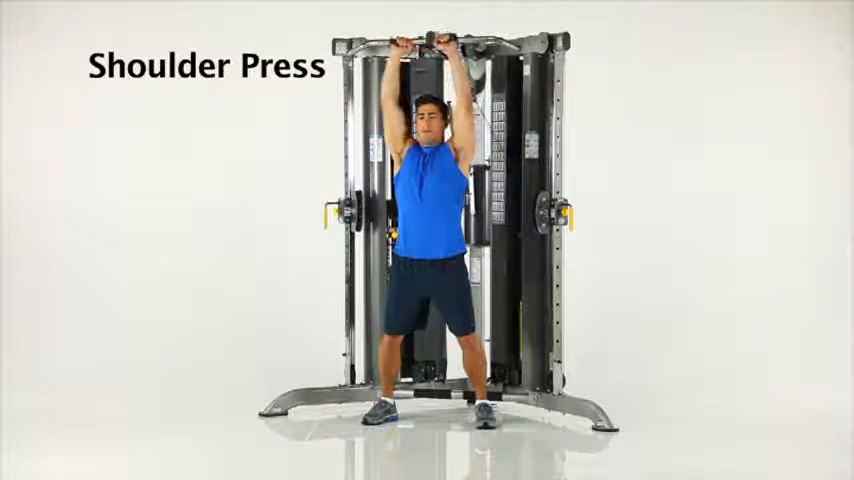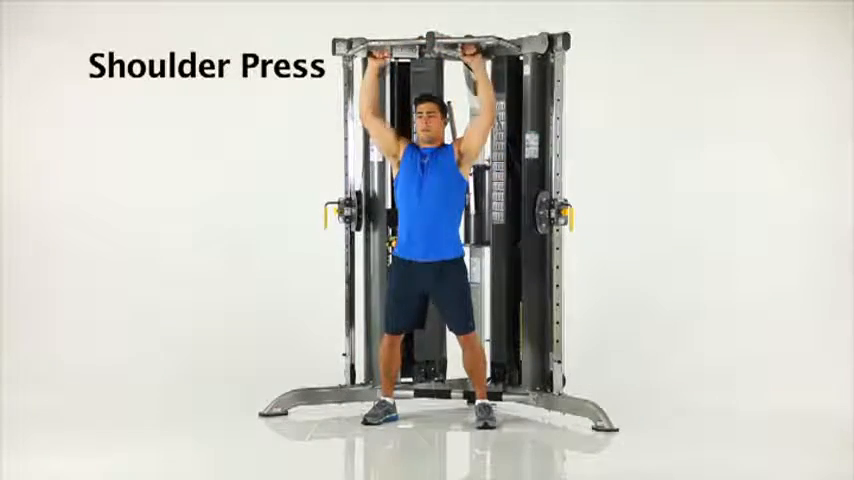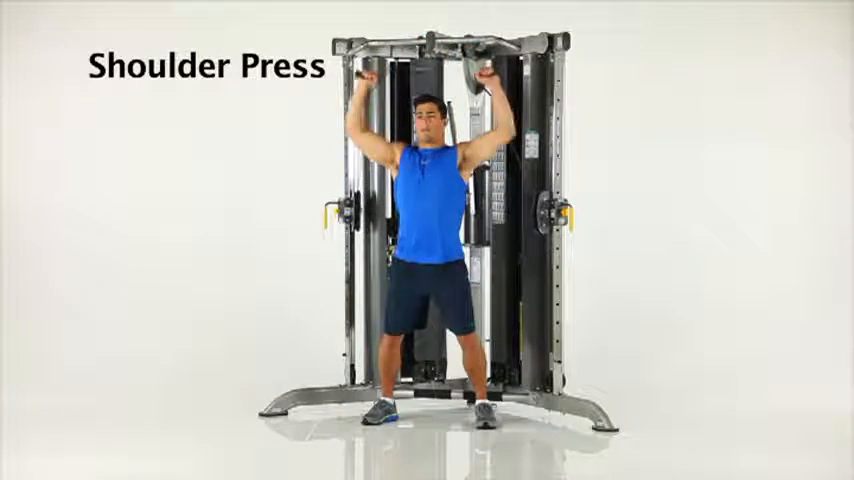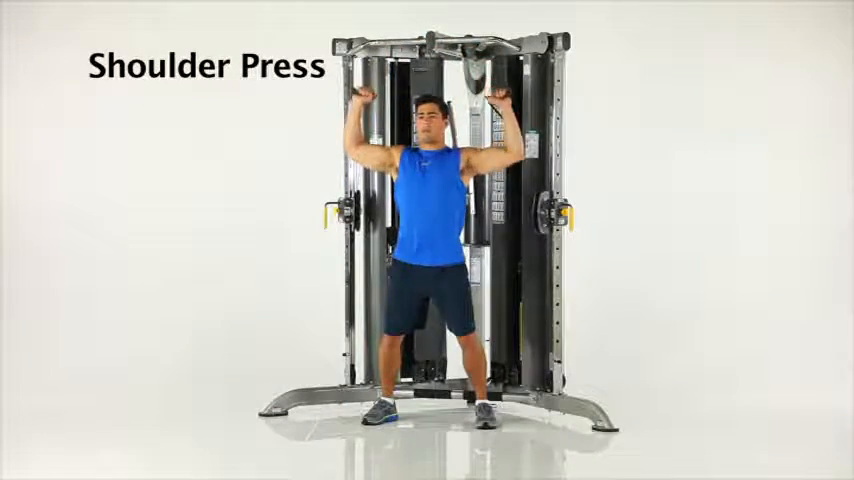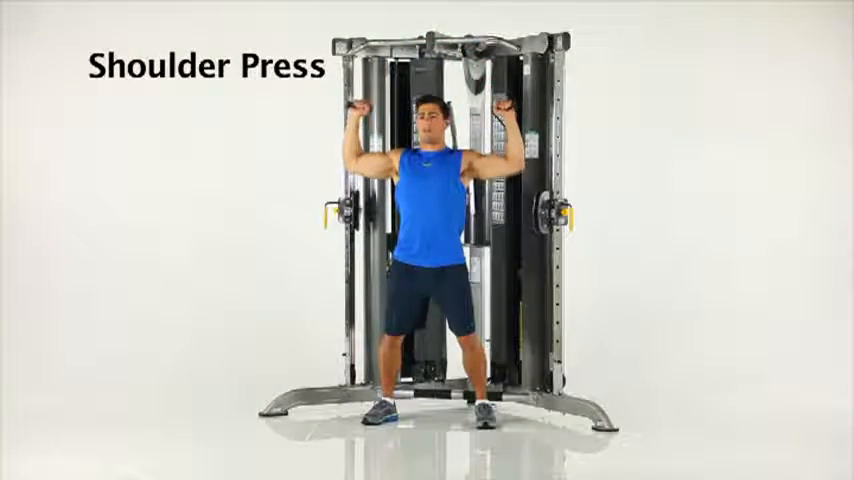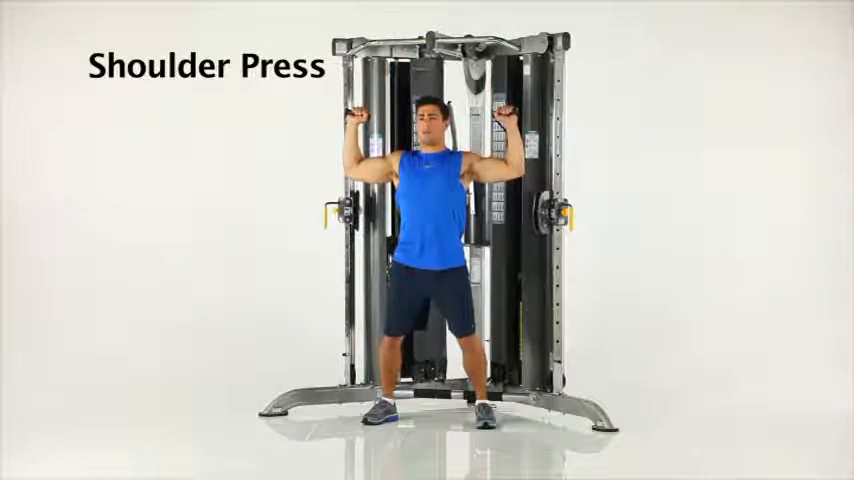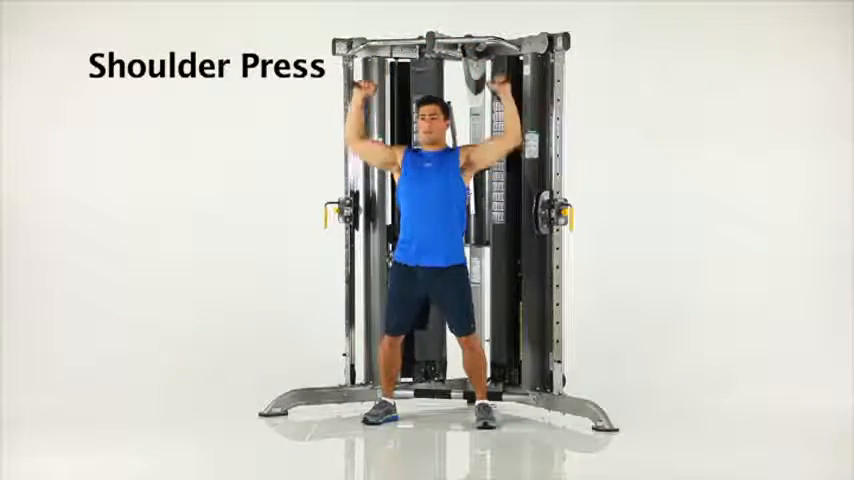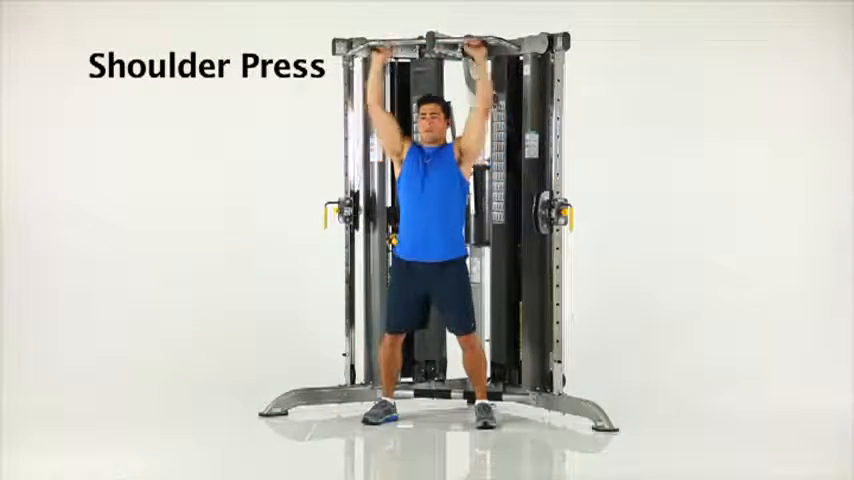
dt=0.3s
person 1, frame 1
left shoulder: (457, 153)
right shoulder: (403, 152)
left elbow: (464, 103)
right elbow: (389, 103)
left wrist: (453, 54)
right wrist: (395, 55)
left hip: (448, 264)
right hip: (406, 263)
left knee: (467, 337)
right knee: (391, 336)
left ankle: (482, 403)
right ankle: (386, 402)
person 1, frame 2
left shoulder: (459, 154)
right shoulder: (400, 153)
left elbow: (488, 113)
right elbow: (367, 115)
left wrist: (478, 67)
right wrist: (374, 68)
left hip: (448, 264)
right hip: (406, 263)
left knee: (467, 336)
right knee: (391, 335)
left ankle: (482, 402)
right ankle: (386, 402)
person 1, frame 3
left shoulder: (461, 157)
right shoulder: (398, 156)
left elbow: (505, 131)
right elbow: (356, 131)
left wrist: (494, 87)
right wrist: (363, 87)
left hip: (449, 265)
right hip: (406, 264)
left knee: (468, 336)
right knee: (391, 336)
left ankle: (482, 402)
right ankle: (386, 401)
person 1, frame 4
left shoulder: (463, 160)
right shoulder: (398, 157)
left elbow: (514, 153)
right elbow: (353, 149)
left wrist: (506, 109)
right wrist: (356, 105)
left hip: (449, 266)
right hip: (406, 265)
left knee: (468, 337)
right knee: (391, 336)
left ankle: (482, 402)
right ankle: (386, 401)
person 1, frame 5
left shoulder: (464, 161)
right shoulder: (398, 160)
left elbow: (514, 164)
right elbow: (352, 162)
left wrist: (509, 121)
right wrist: (354, 118)
left hip: (450, 266)
right hip: (406, 265)
left knee: (468, 337)
right knee: (391, 336)
left ankle: (482, 402)
right ankle: (386, 401)
person 1, frame 6
left shoulder: (464, 163)
right shoulder: (399, 162)
left elbow: (515, 169)
right elbow: (352, 169)
left wrist: (511, 127)
right wrist: (352, 126)
left hip: (450, 268)
right hip: (406, 267)
left knee: (468, 338)
right knee: (391, 337)
left ankle: (482, 402)
right ankle: (386, 402)
person 1, frame 7
left shoulder: (463, 158)
right shoulder: (400, 158)
left elbow: (511, 140)
right elbow: (354, 143)
left wrist: (506, 95)
right wrist: (358, 98)
left hip: (450, 267)
right hip: (407, 266)
left knee: (468, 338)
right knee: (391, 336)
left ankle: (482, 403)
right ankle: (387, 402)
person 1, frame 8
left shoulder: (460, 154)
right shoulder: (403, 153)
left elbow: (482, 108)
right elbow: (376, 109)
left wrist: (481, 61)
right wrist: (377, 63)
left hip: (449, 264)
right hip: (406, 263)
left knee: (468, 337)
right knee: (392, 335)
left ankle: (482, 402)
right ankle: (387, 402)
